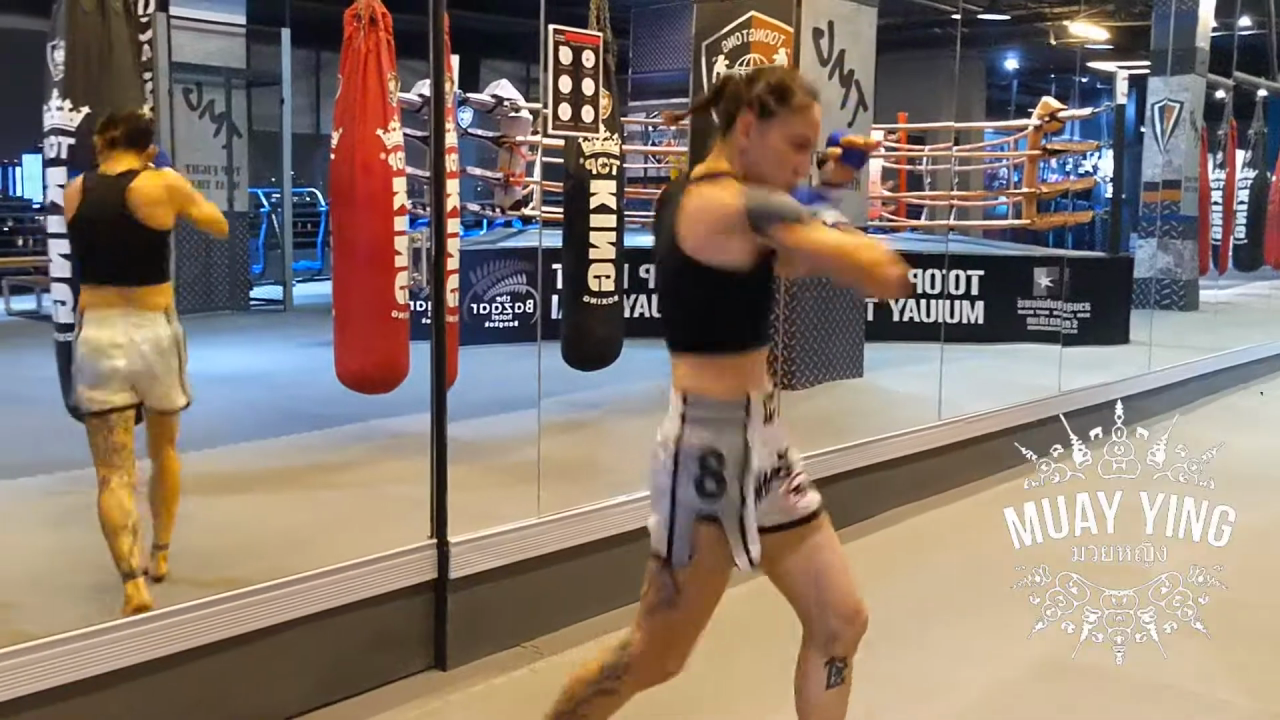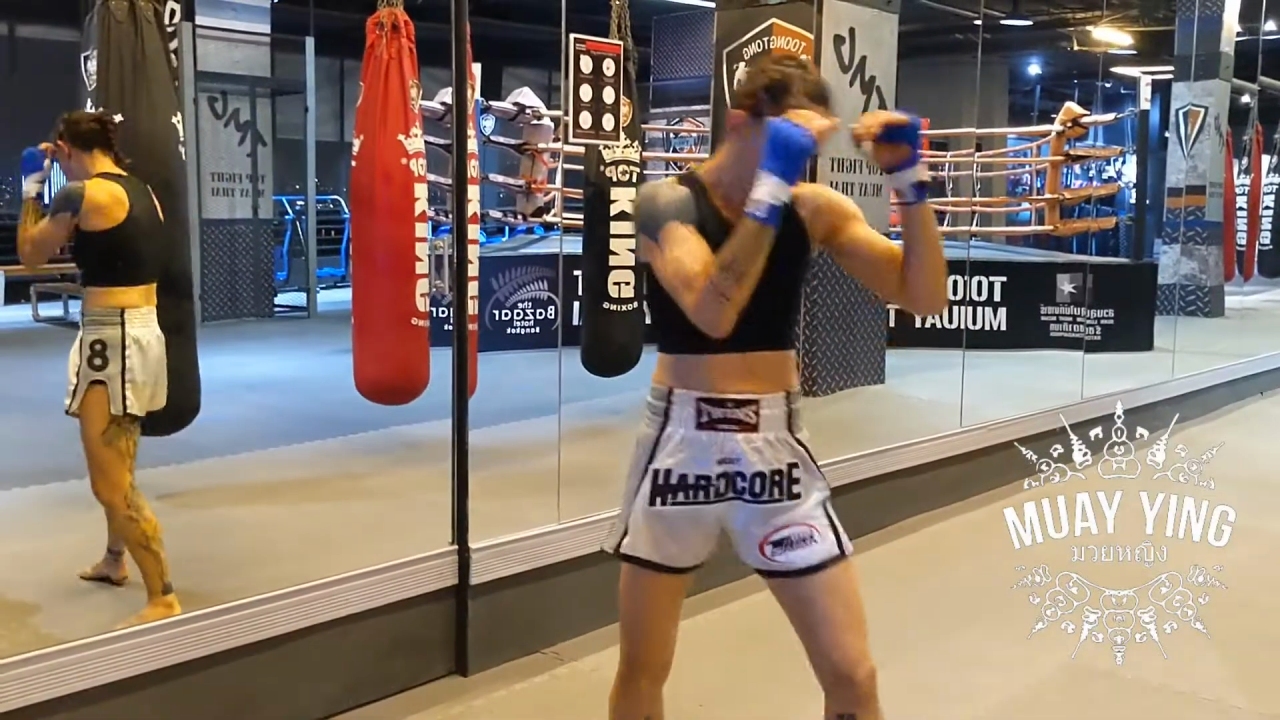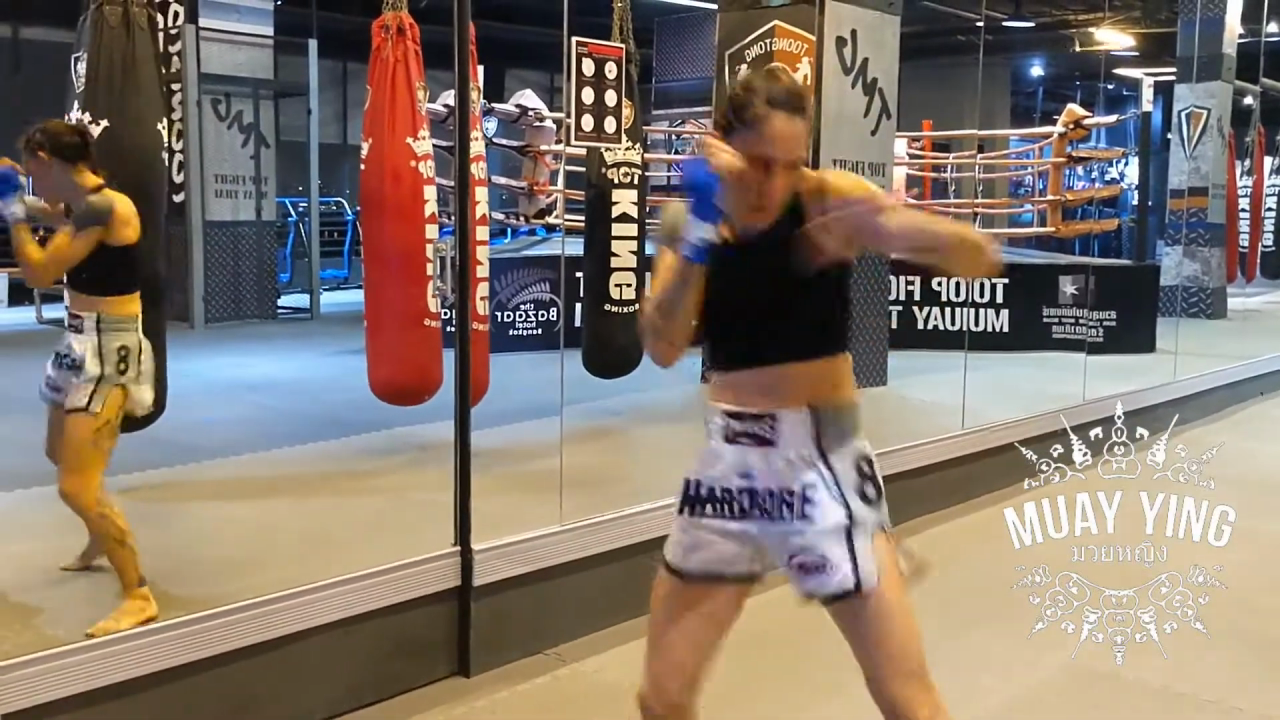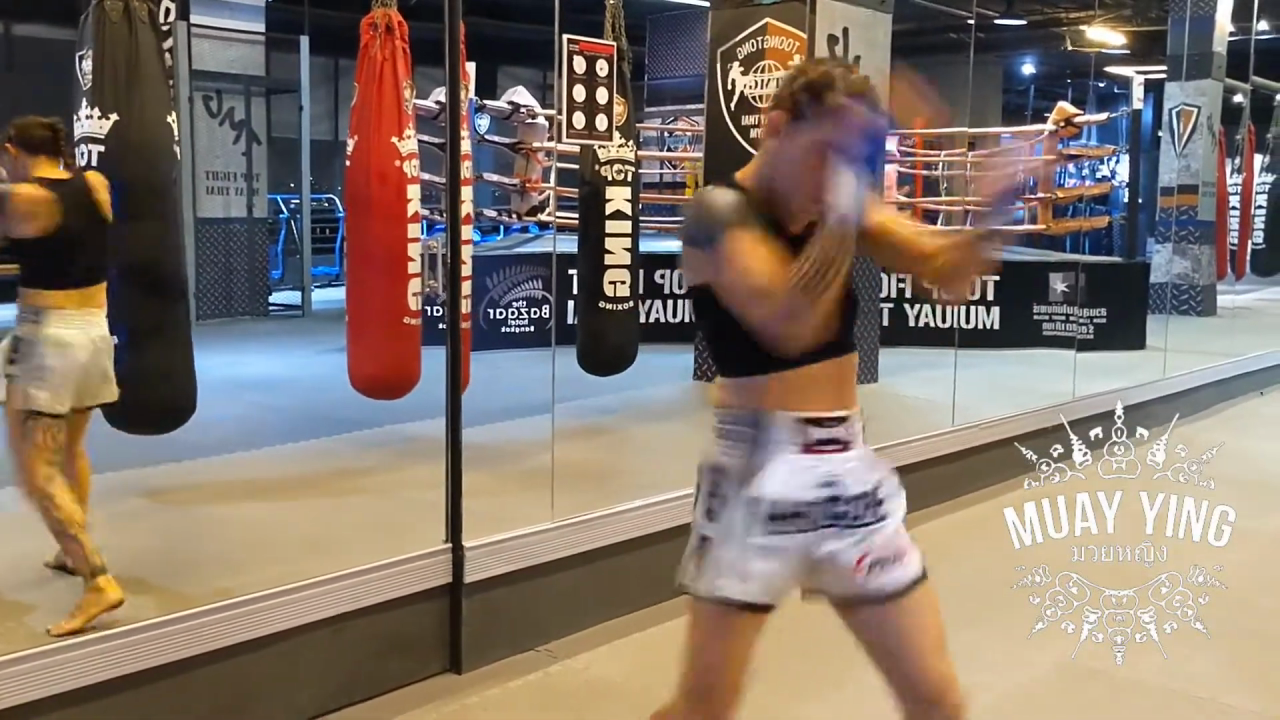
dt=1s
person 1, frame 1
left shoulder: (707, 194)
right shoulder: (731, 204)
left elbow: (799, 263)
right elbow: (889, 278)
left wrist: (838, 170)
left hip: (753, 438)
right hip: (715, 445)
left knee: (841, 618)
right knee: (654, 655)
person 1, frame 2
left shoulder: (816, 207)
right shoulder: (666, 201)
left elbow: (924, 296)
right elbow: (713, 311)
left wrist: (907, 176)
right wrist: (772, 186)
left hip: (776, 449)
right hip: (681, 448)
person 1, frame 3
left shoulder: (833, 198)
right shoulder: (684, 222)
left elbow: (978, 255)
right elbow: (661, 346)
left wrist: (891, 222)
right wrist: (700, 226)
left hip: (824, 464)
right hip: (730, 464)
person 1, frame 4
left shoulder: (835, 203)
right shoulder: (719, 213)
left elbow: (955, 276)
right elbow: (793, 325)
right wrist: (850, 190)
left hip: (848, 470)
right hip: (760, 476)
person 2, frame 1
left shoulder: (77, 191)
right shoulder: (162, 186)
right elbow: (220, 227)
left hip: (102, 341)
right hip: (156, 335)
left knee: (114, 474)
right knee: (164, 450)
left ankle: (133, 583)
right ankle: (159, 557)
person 2, frame 2
left shoulder: (82, 194)
right shoulder: (141, 191)
left elbow: (30, 253)
left wrist: (32, 186)
left hip: (112, 342)
right hip: (141, 333)
left knee: (113, 484)
right knee: (107, 459)
left ankle: (163, 600)
right ankle: (114, 558)
person 2, frame 3
left shoulder: (102, 207)
right shoulder: (79, 202)
left hip: (110, 351)
right hip: (81, 343)
left knee: (78, 485)
right knee: (62, 452)
left ankle: (138, 597)
right ankle: (100, 543)
person 2, frame 4
right shoulder: (95, 187)
left hip: (47, 341)
right hip: (93, 333)
right knee: (68, 448)
left ankle: (98, 584)
right ankle: (74, 549)
